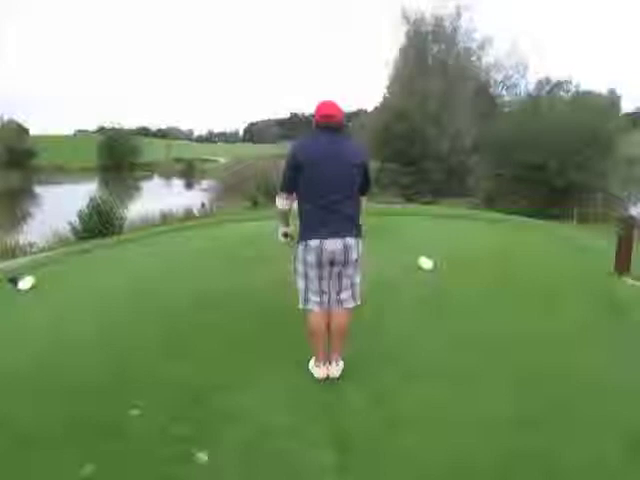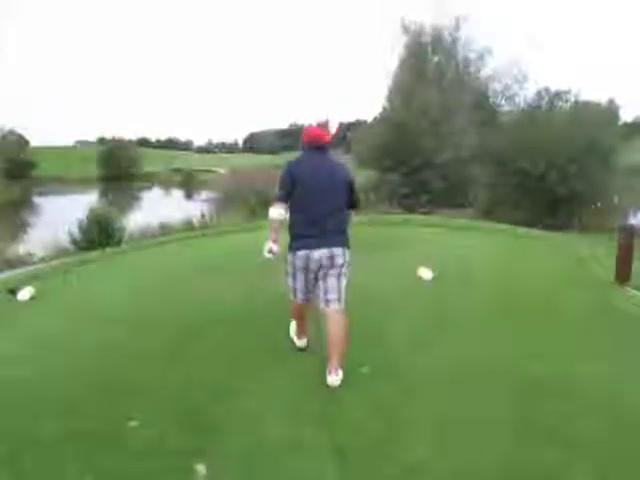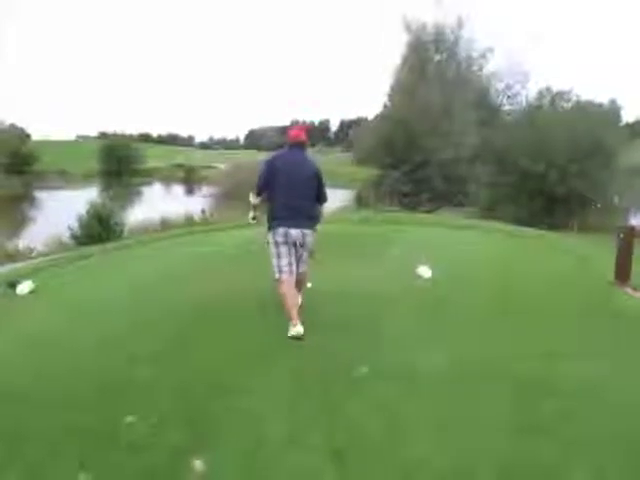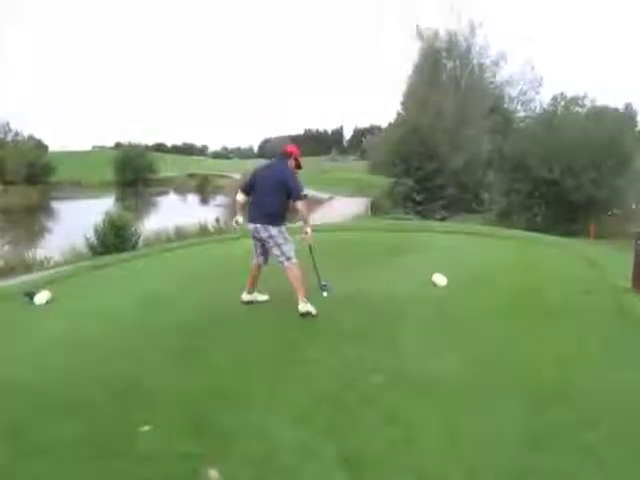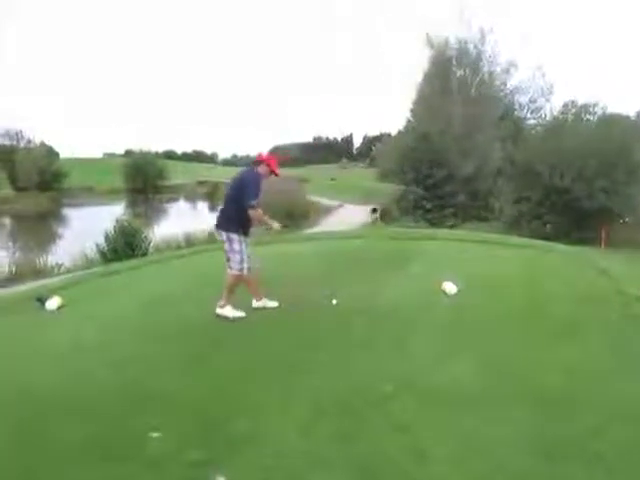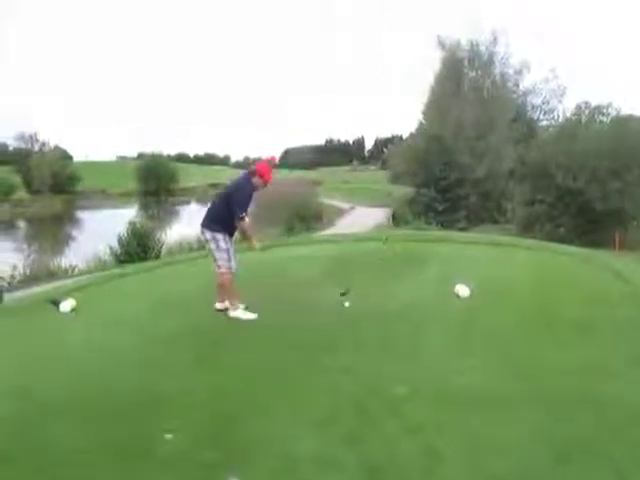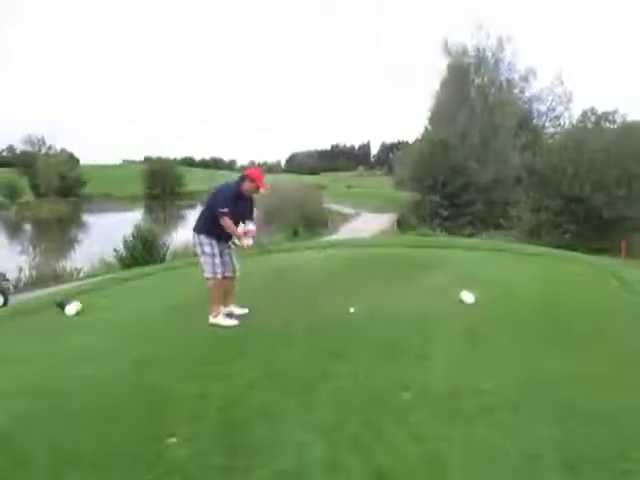
dt=0.7s
person 1, frame 1
left shoulder: (300, 149)
right shoulder: (357, 152)
left elbow: (285, 195)
left wrist: (284, 224)
left hip: (312, 238)
right hip: (348, 237)
left knee: (315, 303)
right knee: (342, 302)
left ankle: (319, 363)
right ankle: (335, 361)
person 1, frame 2
left shoulder: (293, 168)
right shoulder: (342, 170)
left elbow: (279, 206)
right elbow: (351, 208)
left wrist: (271, 239)
left hip: (303, 247)
right hip: (337, 247)
left knee: (301, 297)
right knee: (334, 307)
left ankle: (300, 335)
right ankle: (334, 369)
person 1, frame 3
left shoulder: (273, 162)
right shoulder: (313, 166)
left elbow: (257, 194)
right elbow: (320, 202)
left wrist: (254, 210)
right wrist: (315, 223)
left hip: (280, 227)
right hip: (306, 227)
left knee: (285, 276)
right knee: (301, 269)
left ankle: (295, 323)
right ankle: (296, 298)
person 1, frame 4
left shoulder: (260, 170)
right shoulder: (289, 174)
left elbow: (241, 194)
right elbow: (299, 202)
left wrist: (239, 214)
right wrist: (307, 225)
left hip: (254, 223)
right hip: (271, 225)
left knee: (260, 259)
right knee: (290, 261)
left ankle: (249, 293)
right ankle: (303, 303)
person 1, frame 5
left shoulder: (248, 175)
right shoulder: (252, 179)
right elbow: (253, 211)
left wrist: (266, 221)
right wrist: (270, 223)
left hip: (236, 227)
right hip: (231, 229)
left knee: (245, 266)
right knee: (237, 269)
left ankle: (258, 299)
right ankle: (223, 305)
person 1, frame 6
left shoulder: (245, 184)
right shoulder: (243, 189)
left elbow: (241, 217)
right elbow: (239, 221)
left wrist: (249, 233)
right wrist: (251, 240)
left hip: (222, 228)
right hip: (214, 229)
left knee: (227, 267)
right knee: (226, 268)
left ankle: (222, 301)
right ankle: (235, 308)
person 1, frame 7
left shoulder: (247, 198)
right shoulder: (226, 191)
left elbow: (248, 220)
right elbow: (224, 219)
right wrist: (240, 237)
left hip: (223, 238)
right hip: (205, 235)
left knee: (230, 272)
right knee: (215, 274)
left ankle: (228, 306)
right ankle: (215, 315)
